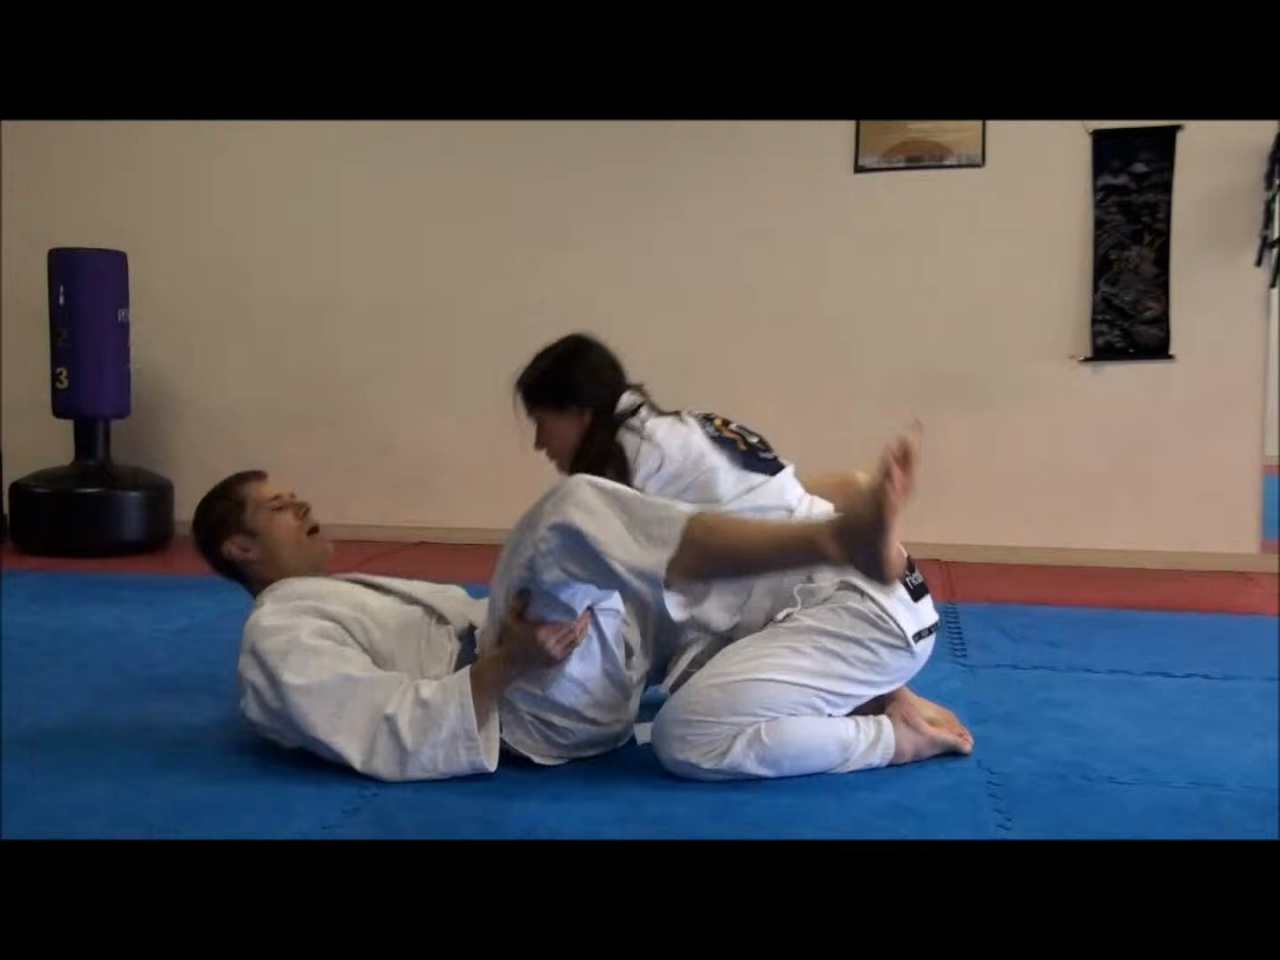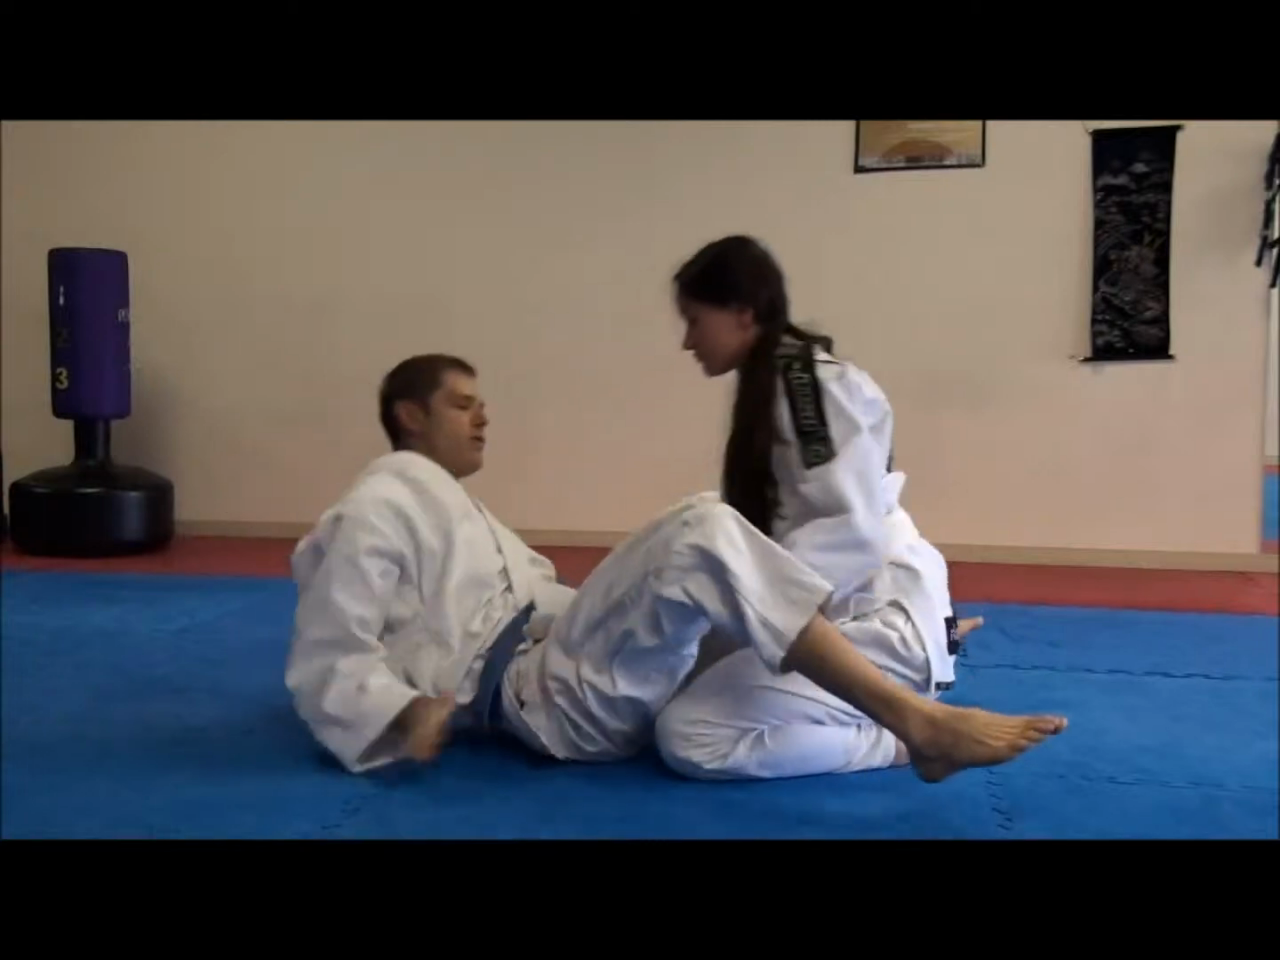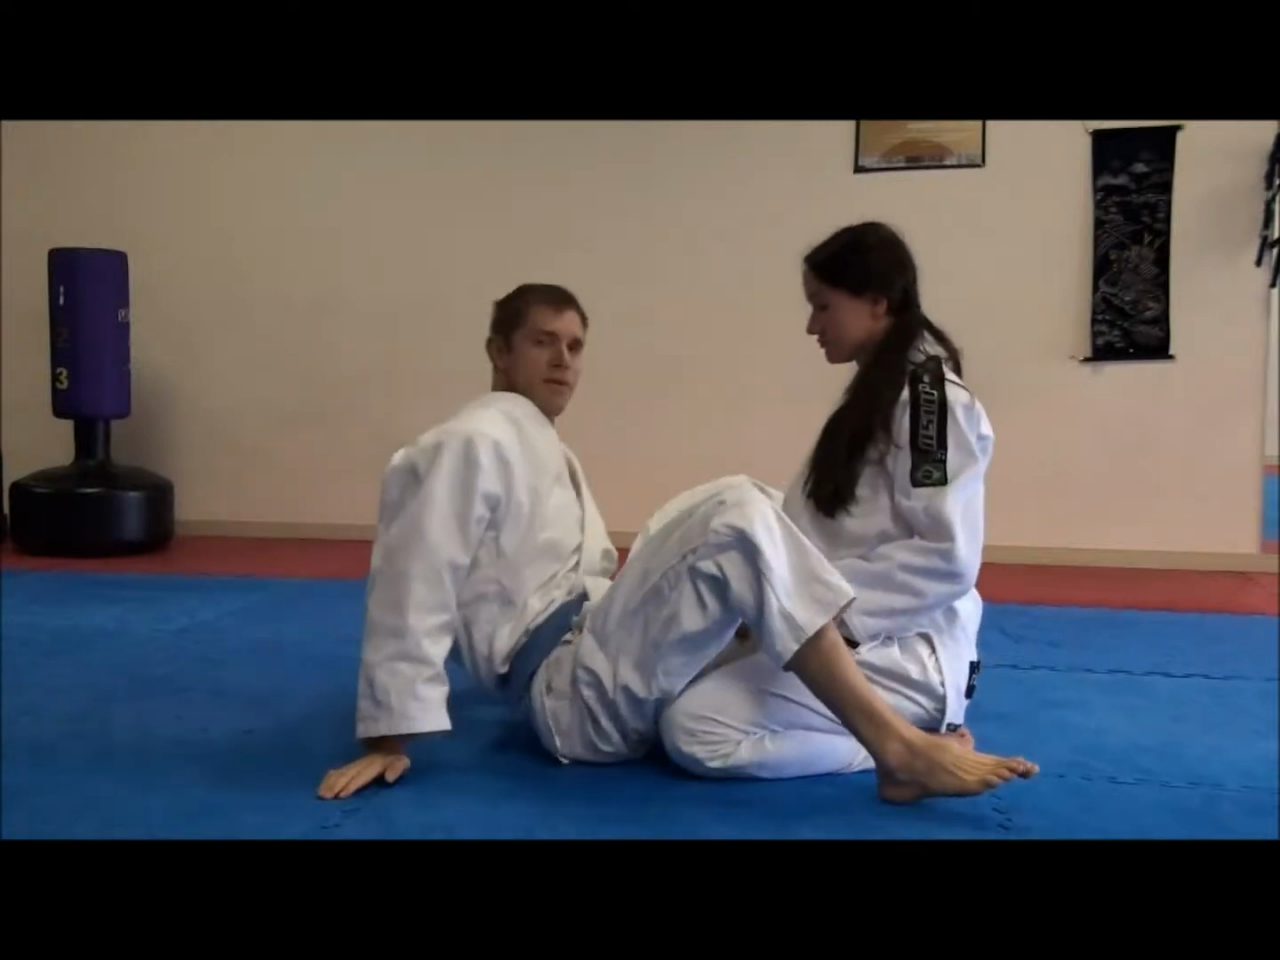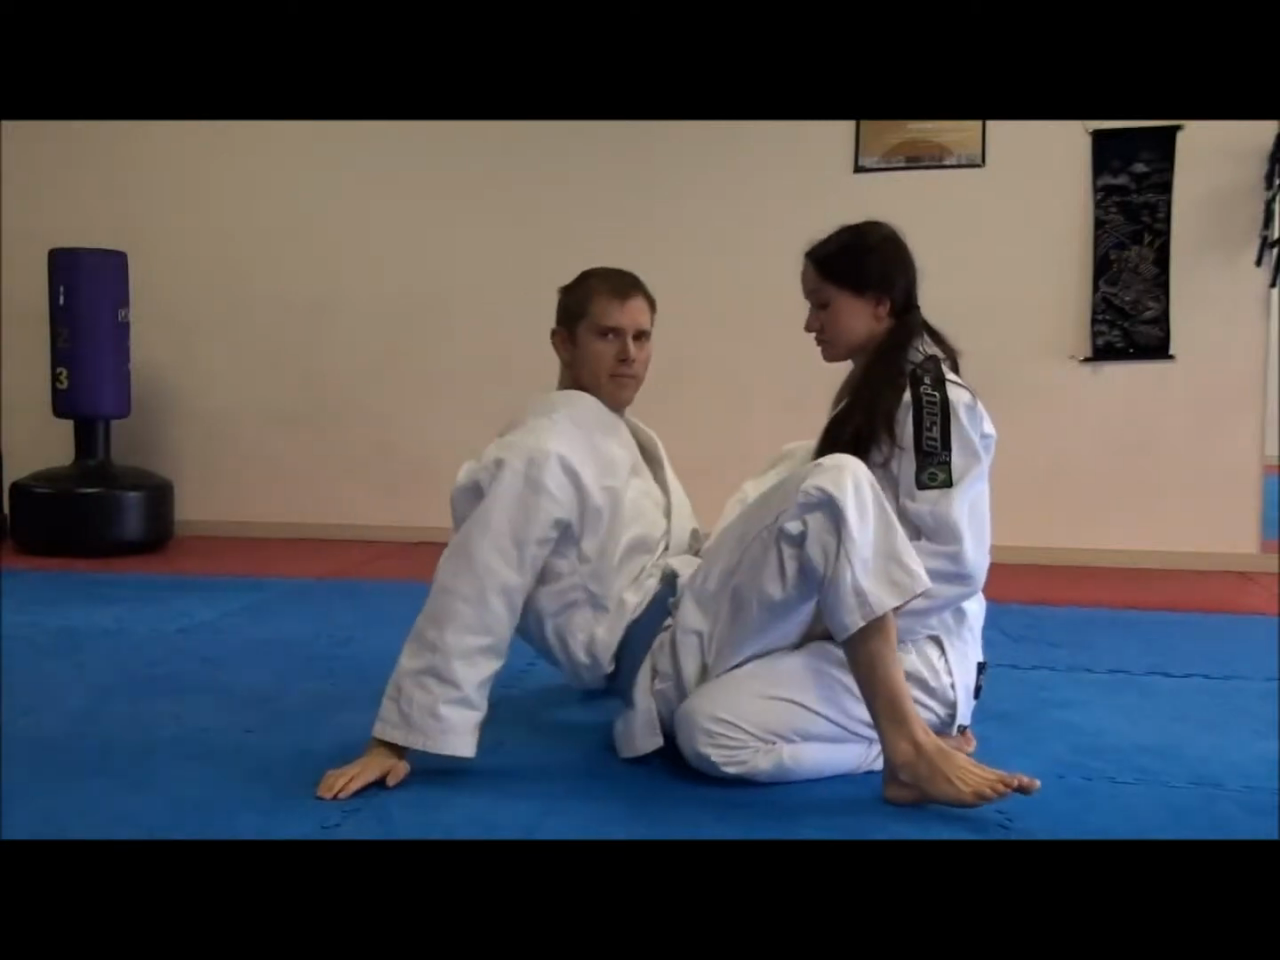
dt=0.5s
person 1, frame 1
left shoulder: (334, 588)
right shoulder: (280, 635)
right elbow: (392, 737)
right wrist: (503, 662)
left hip: (587, 655)
right hip: (539, 698)
right knee: (572, 509)
right ankle: (841, 541)
person 1, frame 2
left shoulder: (446, 502)
right shoulder: (375, 510)
right elbow: (327, 670)
right wrist: (407, 715)
left hip: (568, 664)
right hip: (563, 699)
right knee: (701, 536)
right ankle: (918, 720)
person 1, frame 3
left shoulder: (539, 446)
right shoulder: (473, 444)
right elbow: (415, 593)
right wrist: (388, 736)
left hip: (604, 662)
right hip: (581, 692)
right knee: (738, 518)
right ankle: (897, 747)
person 1, frame 4
left shoulder: (627, 439)
right shoulder: (537, 456)
right elbow: (467, 608)
right wrist: (399, 742)
left hip: (689, 638)
right hip: (671, 662)
right knee: (837, 484)
right ankle: (909, 747)
person 2, frame 1
left shoulder: (650, 449)
right shoulder: (666, 438)
left hip: (859, 613)
right hip: (819, 605)
left knee: (684, 738)
left ankle: (890, 733)
right ankle: (866, 698)
person 2, frame 2
left shoulder: (820, 385)
right shoulder: (775, 383)
left elbow: (854, 532)
left hip: (886, 627)
right hip: (835, 618)
left knee: (690, 737)
left ankle: (902, 736)
person 2, frame 3
left shoulder: (933, 400)
right shoulder: (879, 389)
left elbow: (948, 559)
left hip: (907, 653)
right hip: (851, 633)
left knee: (696, 730)
right ankle: (903, 729)
person 2, frame 4
left shoulder: (933, 401)
right shoulder: (872, 390)
left elbow: (956, 561)
left hip: (913, 652)
right hip: (852, 635)
left knee: (710, 729)
